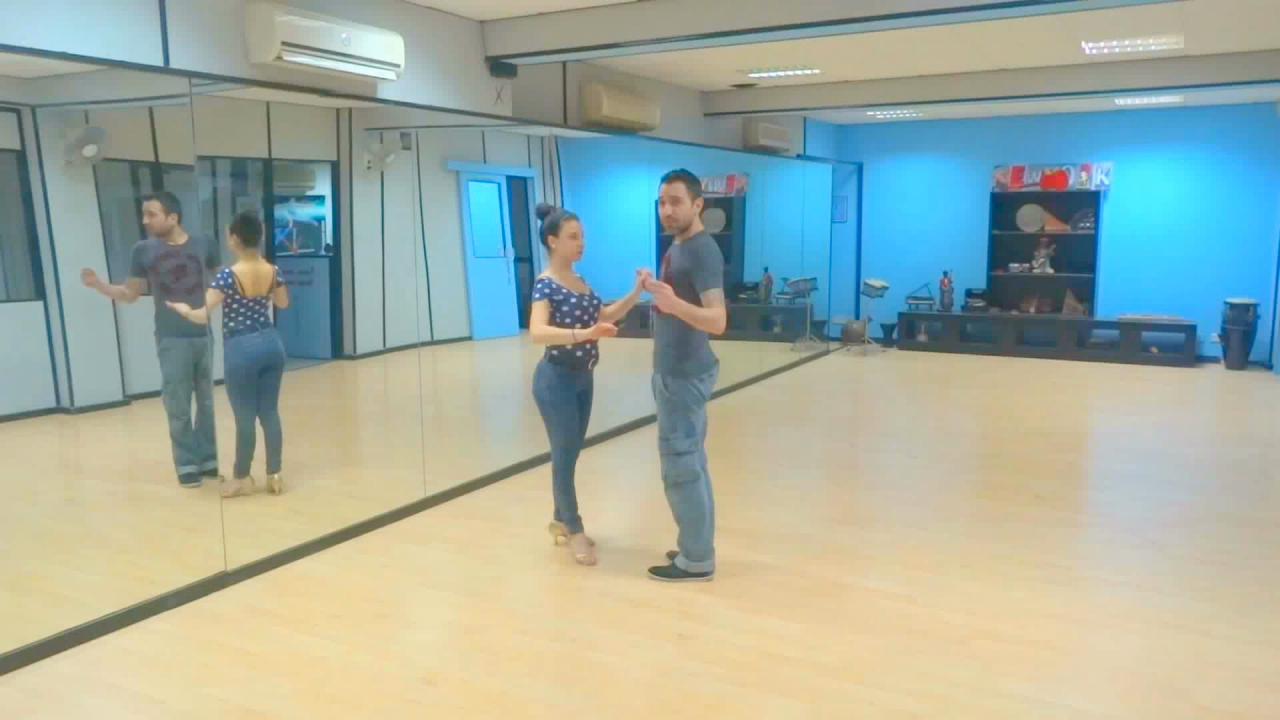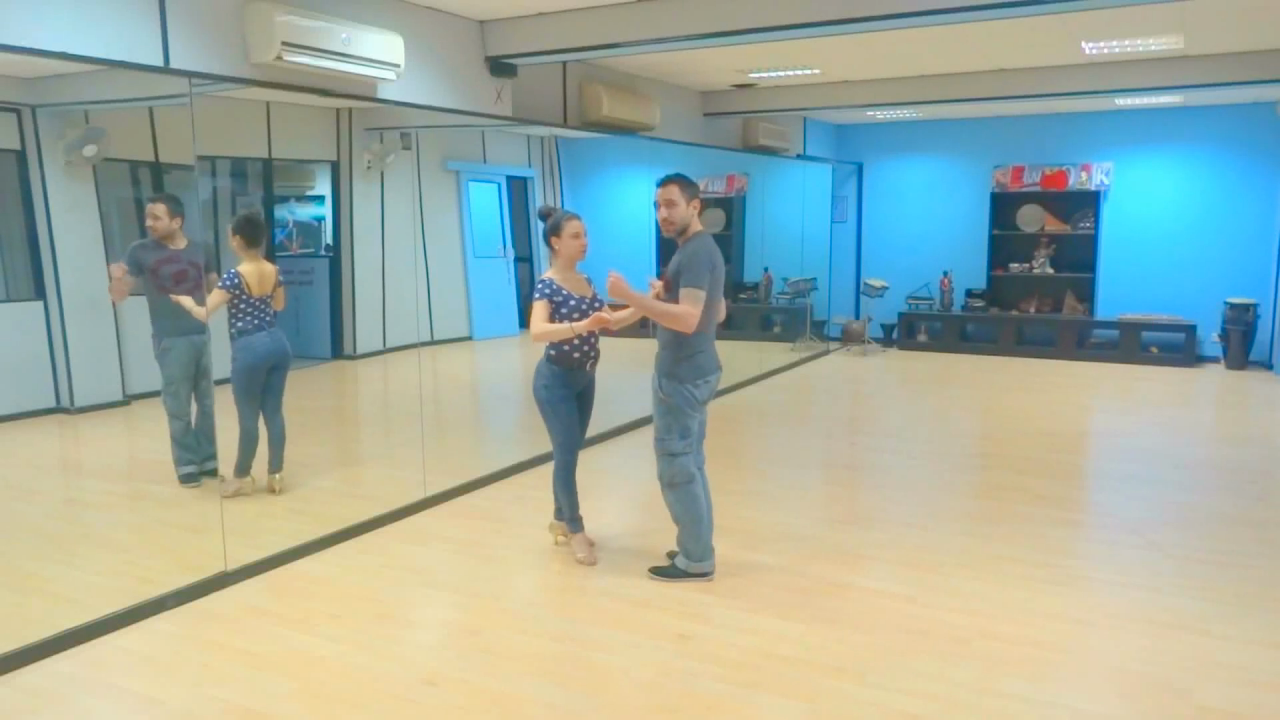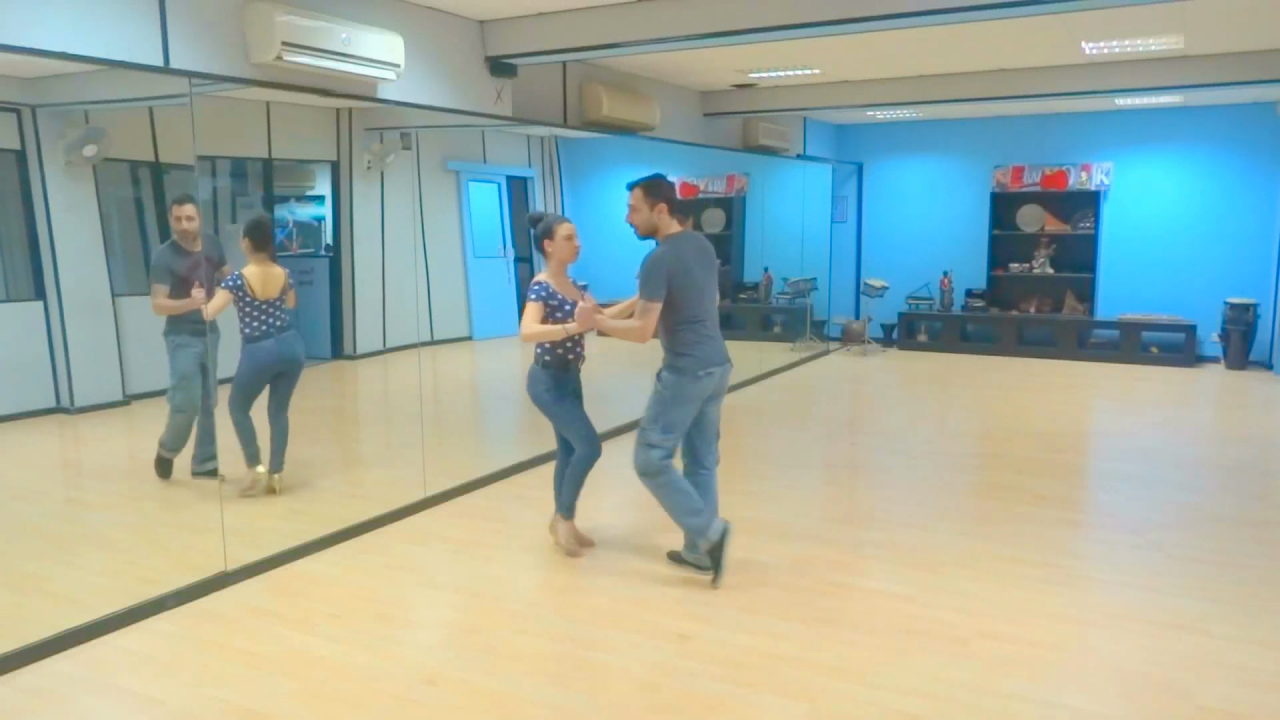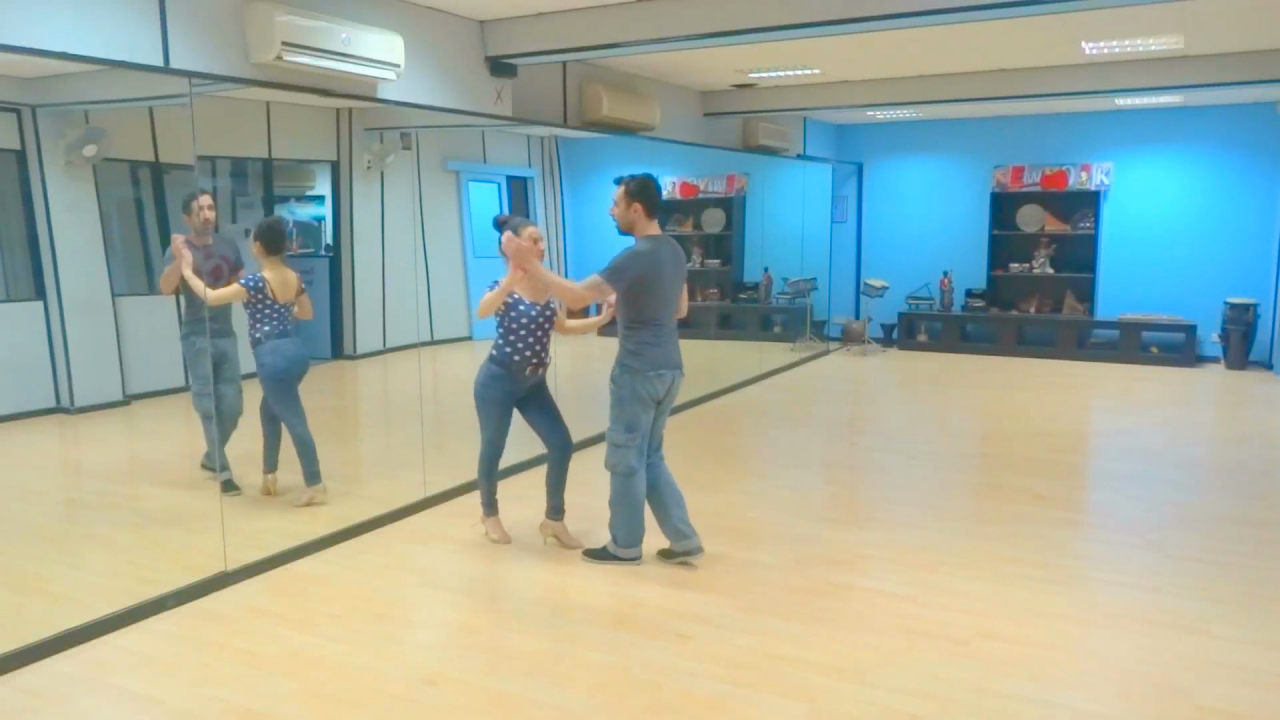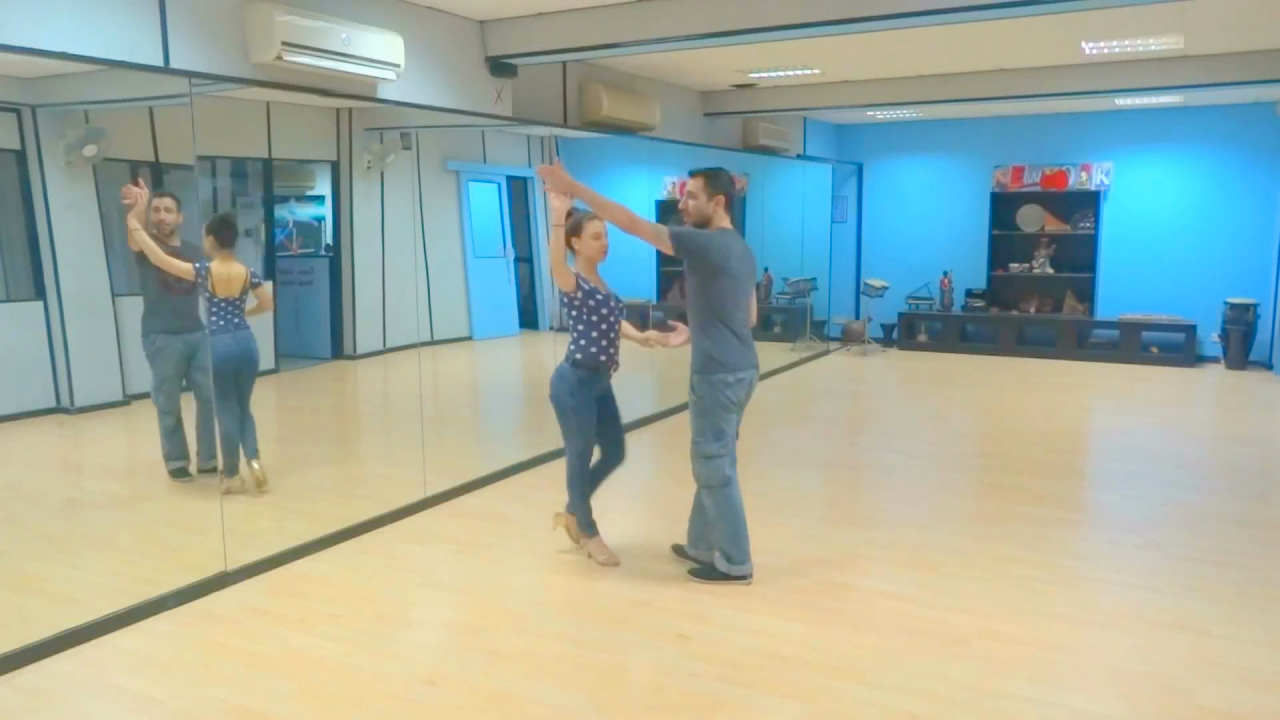
dt=1s
person 1, frame 1
left shoulder: (702, 250)
right shoulder: (676, 246)
left elbow: (717, 320)
left wrist: (675, 304)
right wrist: (655, 289)
left hip: (684, 375)
right hip: (673, 371)
left knee: (680, 467)
right knee: (689, 462)
left ankle: (696, 560)
right ankle: (696, 548)
person 1, frame 2
left shoulder: (694, 252)
right shoulder: (700, 249)
left elbow: (688, 319)
right elbow: (719, 311)
left wrist: (629, 296)
right wrist: (667, 296)
left hip: (682, 377)
right hip: (696, 372)
left knee: (676, 468)
right knee: (690, 464)
left ankle: (696, 560)
right ankle: (696, 548)
person 1, frame 3
left shoulder: (658, 260)
right shoulder: (702, 245)
left elbow: (641, 331)
left wrist: (596, 321)
left hip: (686, 373)
right hip: (717, 366)
left knee: (652, 460)
right knee: (702, 460)
left ankle: (709, 528)
right ankle: (699, 549)
person 1, frame 4
left shoulder: (637, 257)
right shoulder: (673, 251)
left elbow: (575, 297)
left wrist: (530, 264)
left hip: (639, 372)
right hip: (668, 368)
left knee: (626, 461)
right knee: (649, 457)
left ankle: (624, 546)
right ankle: (684, 540)
person 1, frame 5
left shoulder: (706, 244)
right shoulder: (739, 249)
left elbow: (632, 224)
left wrist: (574, 189)
right wrist: (695, 334)
left hip: (718, 376)
right hip: (741, 371)
left knee: (715, 471)
right knee: (712, 464)
left ankle: (734, 563)
right ankle: (700, 545)
person 2, frame 1
left shoulder: (579, 280)
right shoulder: (545, 285)
left elbow: (604, 317)
right elbow: (537, 332)
left wrist: (636, 291)
right wrist: (584, 334)
left hip: (583, 378)
right hip: (556, 380)
left knee: (571, 453)
right knee: (565, 455)
left ankle: (560, 521)
right ankle: (574, 530)
person 2, frame 2
left shoulder: (585, 281)
right shoulder: (547, 285)
left elbow: (611, 321)
right elbow: (537, 331)
right wrist: (582, 325)
left hip: (585, 378)
right hip: (555, 379)
left knee: (571, 452)
right knee: (566, 454)
left ankle: (560, 521)
right ankle: (575, 530)
person 2, frame 3
left shoulder: (572, 285)
right shoulder: (541, 287)
left elbow: (599, 318)
right elbow: (527, 332)
left wrist: (637, 300)
right wrist: (574, 327)
left hip: (567, 378)
right hip: (548, 380)
left knee: (570, 451)
right knee: (589, 446)
left ankle: (564, 518)
right ankle: (564, 519)
person 2, frame 4
left shoulder: (543, 288)
right shoulder: (502, 290)
left elbow: (562, 326)
right elbow: (482, 310)
left wrist: (601, 319)
right wrist: (511, 280)
left hip: (533, 383)
right hip: (498, 380)
left knee: (561, 446)
right knee: (493, 449)
left ankle: (553, 520)
right ankle: (489, 514)
person 2, frame 5
left shoulder: (600, 283)
right shoulder: (572, 282)
left elbow: (614, 321)
right elbow: (555, 264)
left wrist: (643, 338)
right wrist: (558, 218)
left hip: (599, 383)
right hip: (575, 382)
left knee: (614, 454)
right knee: (580, 458)
left ankle: (571, 514)
right ankle: (590, 535)
person 3, frame 1
left shoulder: (204, 245)
right shoulder: (143, 251)
right elbow: (131, 294)
right wrist: (98, 285)
left hip: (203, 335)
right hip: (171, 339)
left knee: (206, 400)
right knee: (178, 405)
left ankle: (207, 460)
right ankle: (187, 464)
person 3, frame 2
left shoulder: (202, 250)
right shoulder: (140, 251)
left elbow: (214, 289)
right elbow: (118, 297)
right wrist: (116, 280)
left hip: (201, 335)
right hip: (170, 339)
left knee: (205, 401)
right knee: (178, 405)
left ankle: (206, 460)
right ankle: (186, 465)
person 3, frame 3
left shoulder: (212, 244)
right shoulder: (164, 257)
left elbow: (225, 278)
right elbow: (158, 305)
right wrist: (190, 303)
left hip: (209, 334)
right hip: (181, 336)
left knee: (207, 400)
right knee: (186, 402)
left ankle: (203, 462)
right ankle: (167, 450)
person 3, frame 4
left shoulder: (228, 246)
right shoulder: (180, 250)
right elbow: (166, 287)
right wrist: (177, 259)
left hip: (227, 336)
right hip: (197, 338)
left knee: (232, 406)
right knee: (209, 407)
left ankle: (212, 458)
right ankle: (223, 472)
person 3, frame 5
left shoulder: (194, 252)
right shoulder: (145, 246)
right elbow: (134, 233)
left hip: (196, 333)
right hip: (162, 338)
left knee: (210, 397)
right knee: (168, 403)
left ankle: (207, 460)
right ankle: (175, 461)
person 4, frame 1
left shoulder: (228, 276)
right shoulder: (273, 271)
left elbow: (202, 316)
left wrist: (182, 309)
left hip: (241, 350)
right hip: (271, 344)
left knee: (245, 418)
right knee: (269, 413)
left ankle: (242, 478)
right ankle: (274, 475)
person 4, frame 2
left shoulder: (234, 277)
right shoulder: (274, 272)
left elbow: (204, 314)
left wrist: (187, 303)
left hip: (250, 349)
right hip: (278, 344)
left knee: (248, 417)
right knee: (273, 412)
left ankle: (242, 477)
right ankle: (275, 475)
person 4, frame 3
left shoulder: (238, 279)
right shoulder: (284, 275)
left elbow: (209, 314)
left hip: (259, 352)
right hip: (291, 345)
left knee: (238, 407)
right knee: (279, 411)
left ankle: (256, 467)
right ankle: (275, 474)
person 4, frame 4
left shoulder: (257, 282)
right shoulder: (295, 278)
left elbow: (211, 298)
right elbow: (307, 314)
left wrist: (187, 269)
left hip: (274, 355)
right hip: (297, 350)
left knee: (295, 420)
right knee: (270, 410)
left ankle: (315, 486)
right ankle: (270, 475)
person 4, frame 5
left shoulder: (203, 271)
right shoulder: (248, 273)
left elbow: (158, 258)
right elbow: (267, 305)
left wrist: (134, 221)
left hip: (219, 347)
right hip: (246, 343)
left knee: (224, 411)
right knee: (241, 408)
left ankle: (232, 476)
right ankle: (253, 461)
